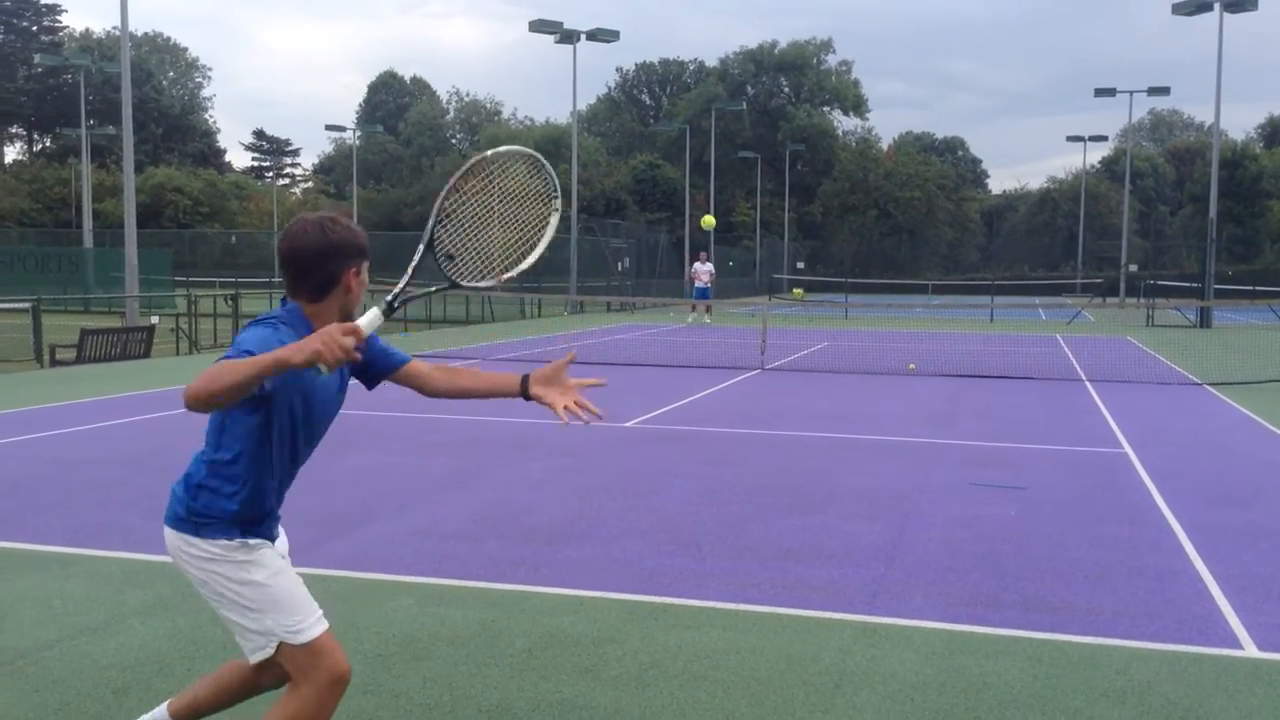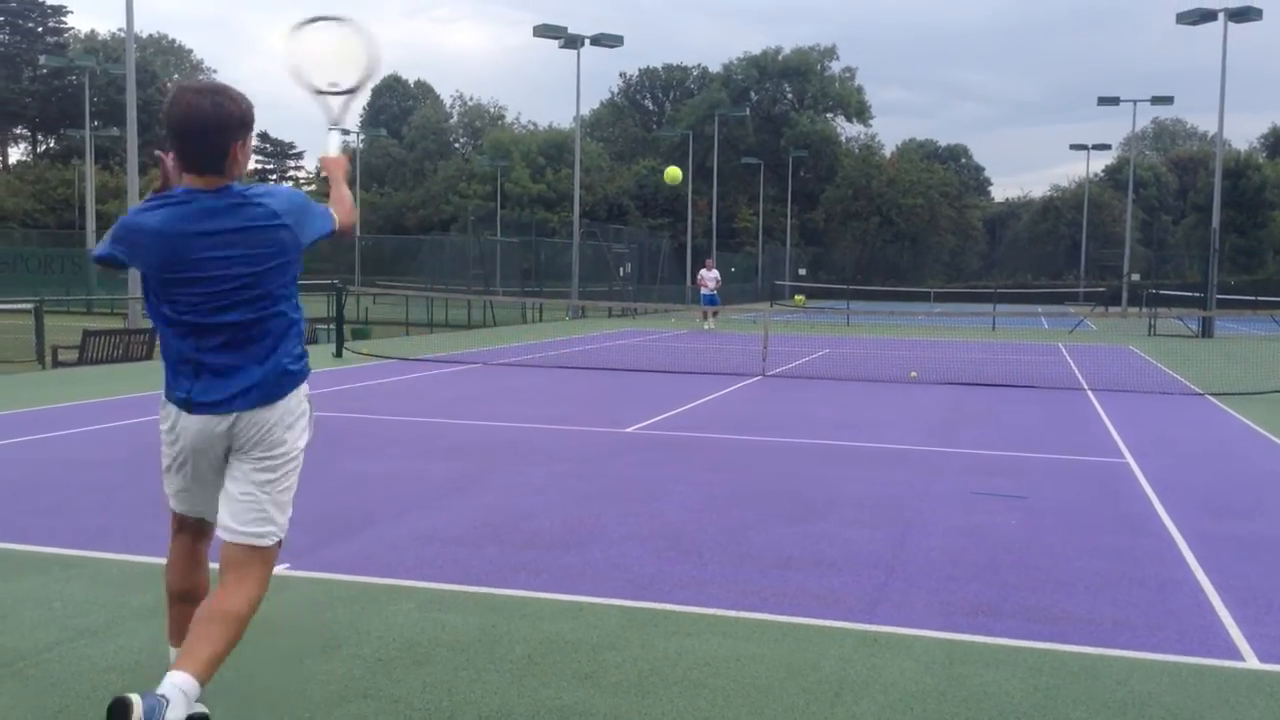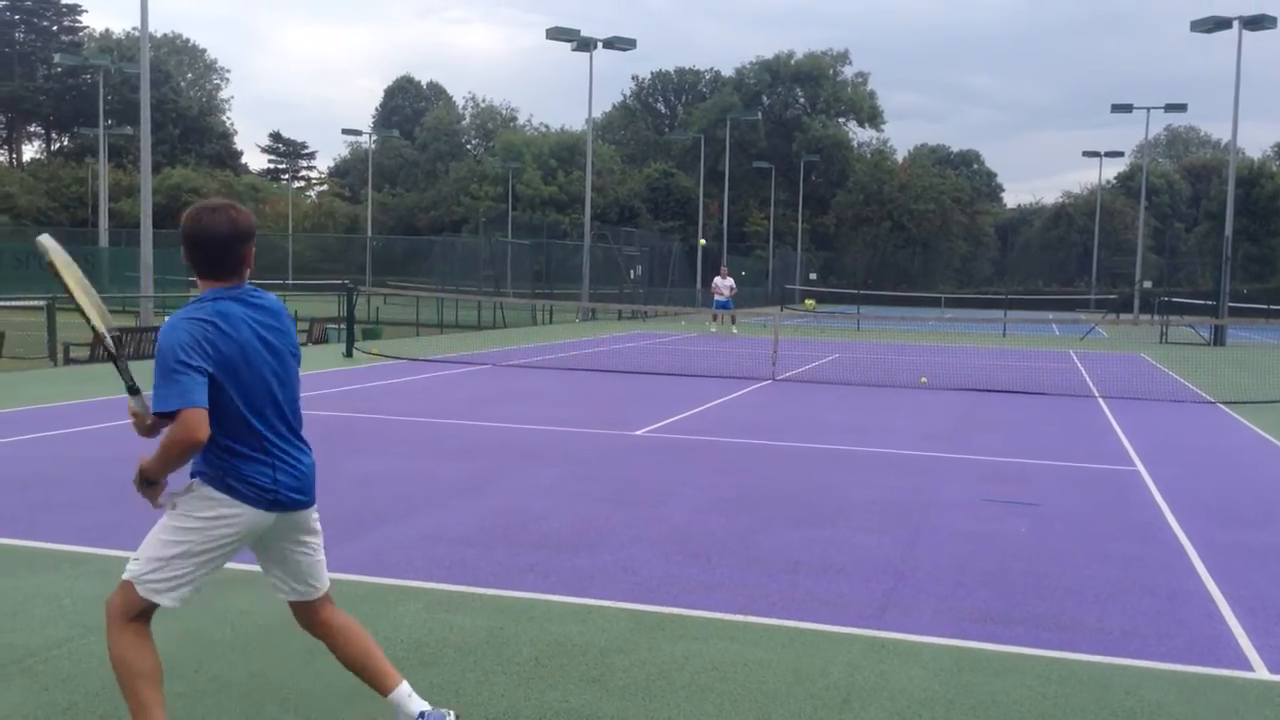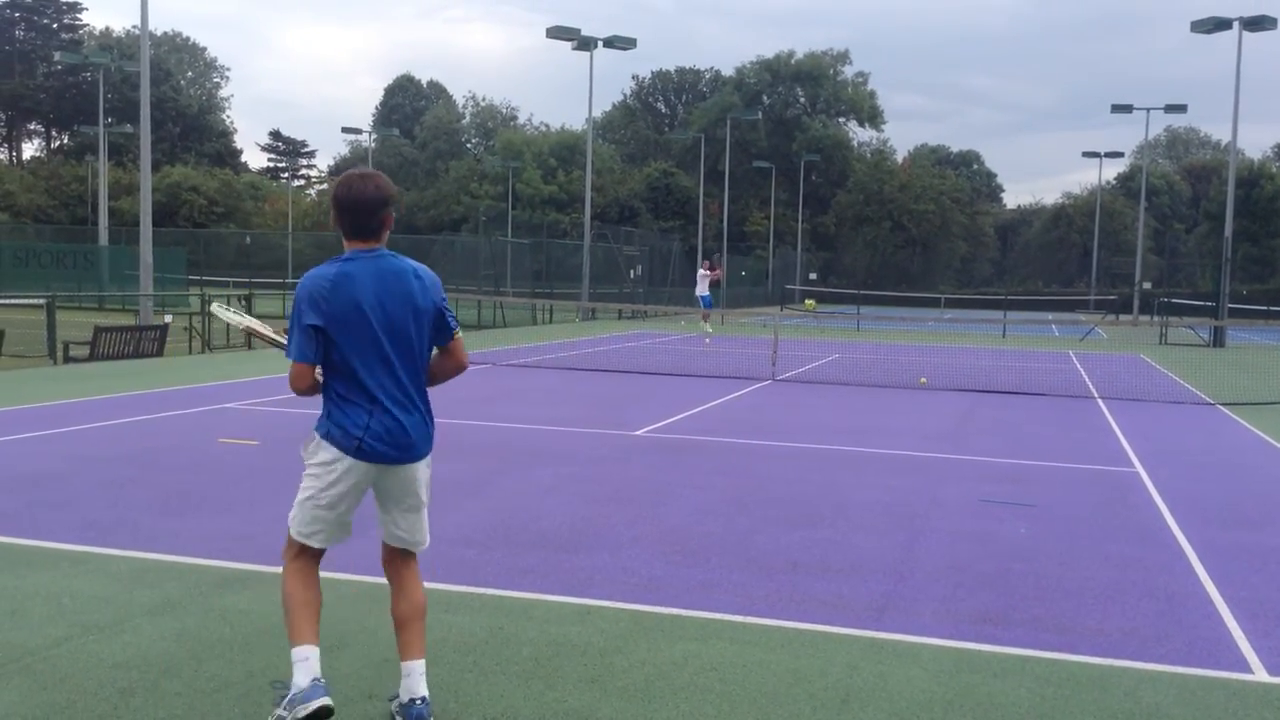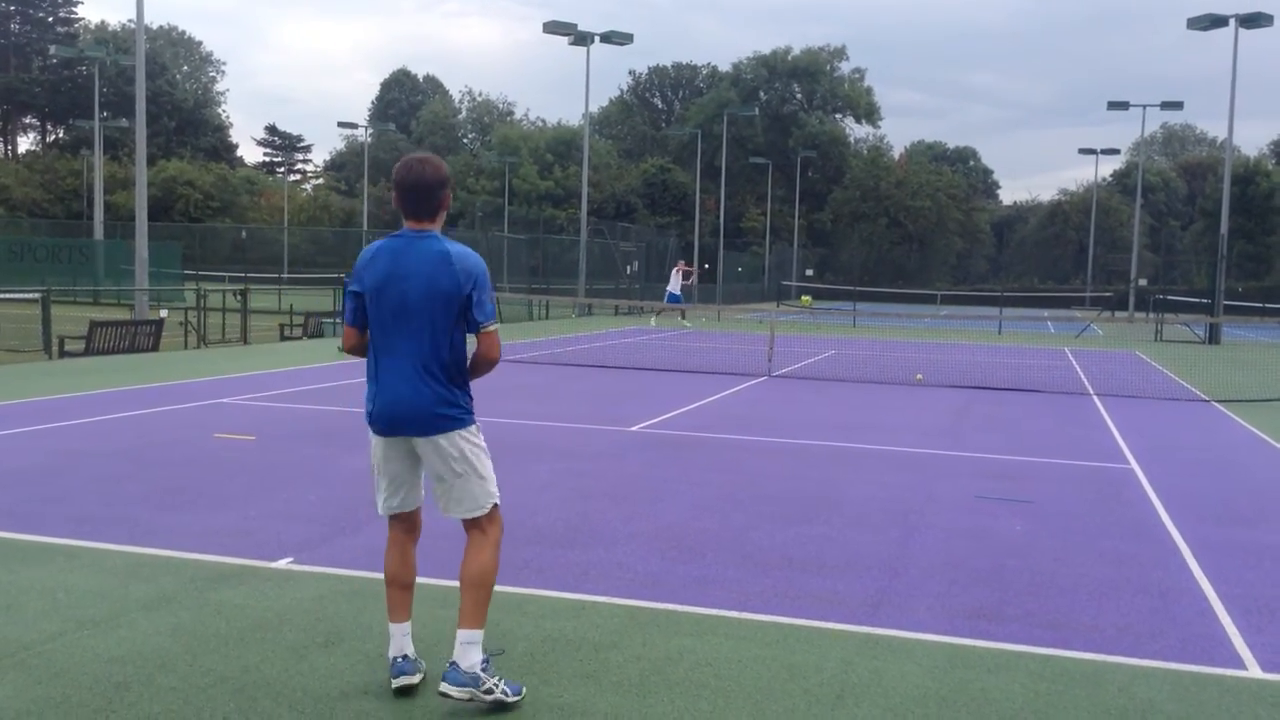
dt=0.4s
person 1, frame 1
left shoulder: (343, 337)
right shoulder: (265, 339)
left elbow: (431, 377)
right elbow: (202, 392)
left wrist: (529, 385)
right wrist: (295, 355)
left hip: (251, 527)
right hip: (216, 534)
left knee: (285, 660)
right knee: (324, 671)
person 1, frame 2
left shoulder: (146, 227)
right shoulder: (282, 209)
left elbow: (110, 254)
right elbow: (342, 218)
right wrist: (338, 174)
left hip: (195, 409)
right hip: (275, 406)
left knee: (190, 535)
right knee: (247, 570)
person 1, frame 3
left shoulder: (184, 331)
right shoulder: (276, 311)
left elbow: (192, 433)
left wrist: (153, 468)
left hip: (224, 496)
right hip: (294, 492)
left knee: (125, 613)
right knee: (317, 612)
person 1, frame 4
left shoulder: (317, 287)
right shoulder: (423, 280)
left elbow: (302, 383)
right elbow: (456, 362)
left hip: (343, 444)
right hip: (408, 444)
left knee: (301, 558)
right knee: (403, 562)
person 1, frame 5
left shoulder: (369, 259)
right shoulder: (466, 265)
left elbow: (352, 343)
right elbow: (491, 352)
left hip: (385, 416)
right hip: (444, 418)
left knee: (403, 526)
right knee: (486, 527)
left ankle: (400, 656)
right ankle: (469, 667)
